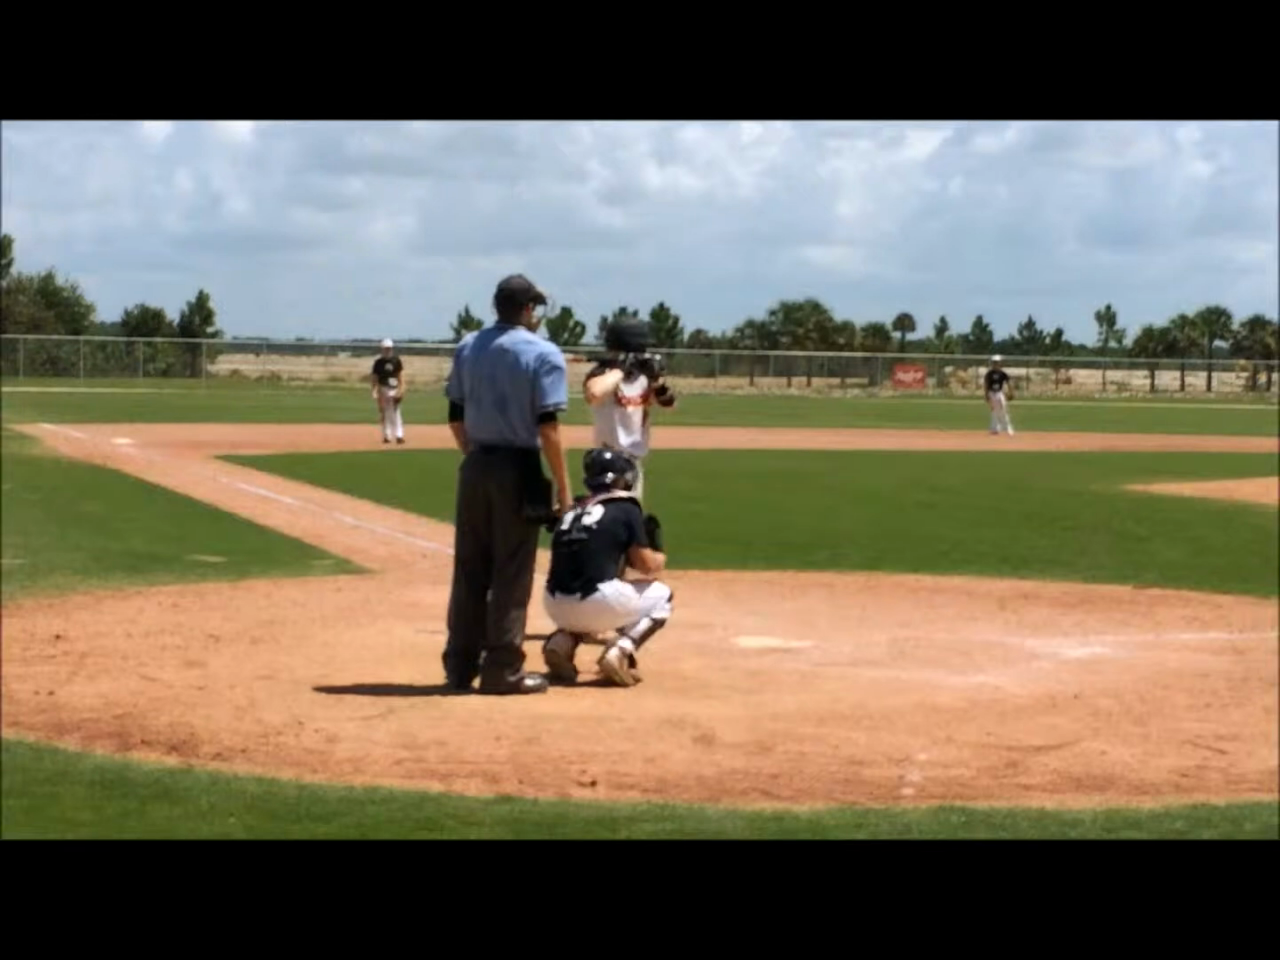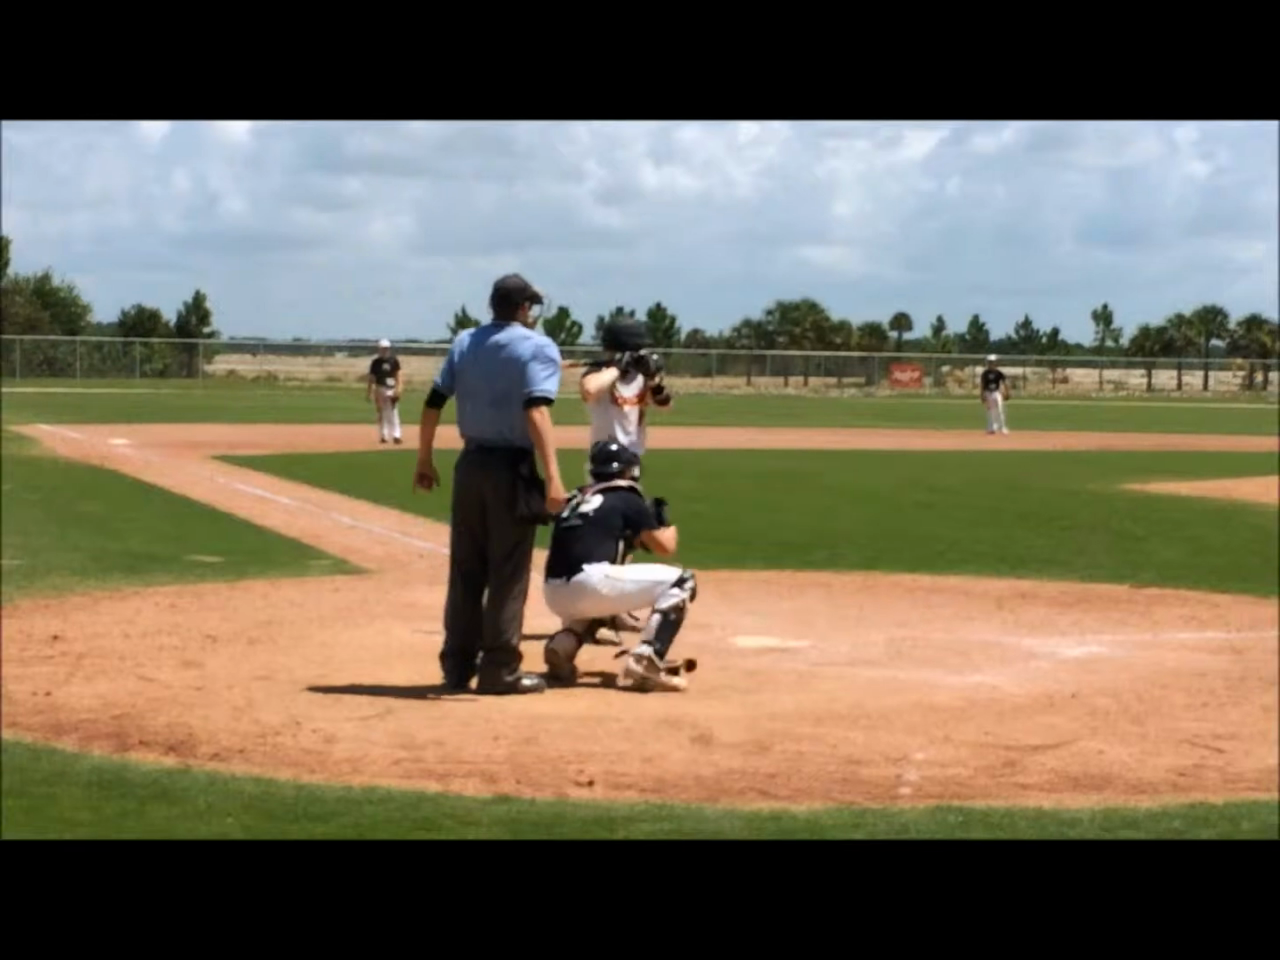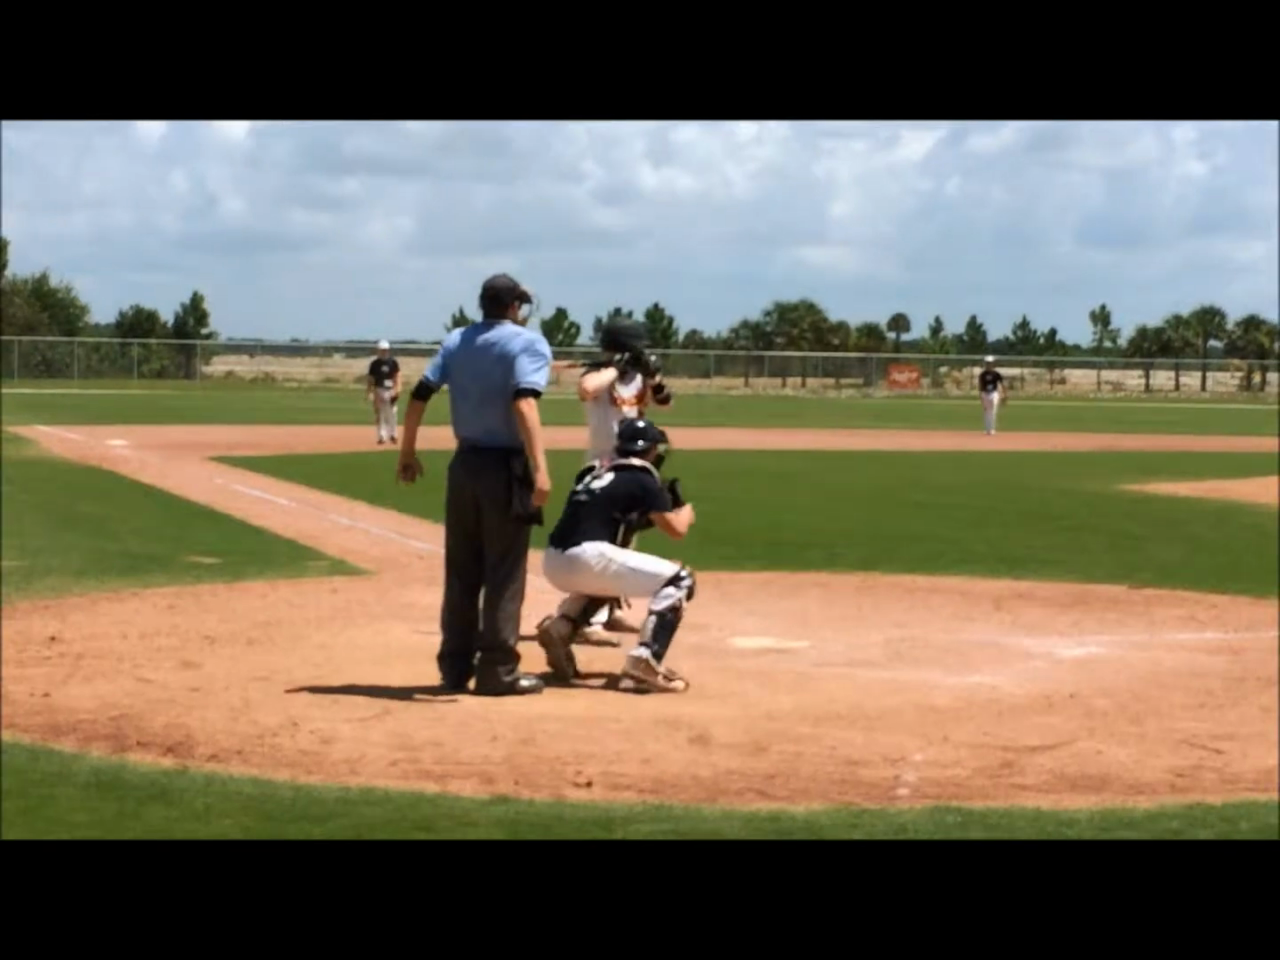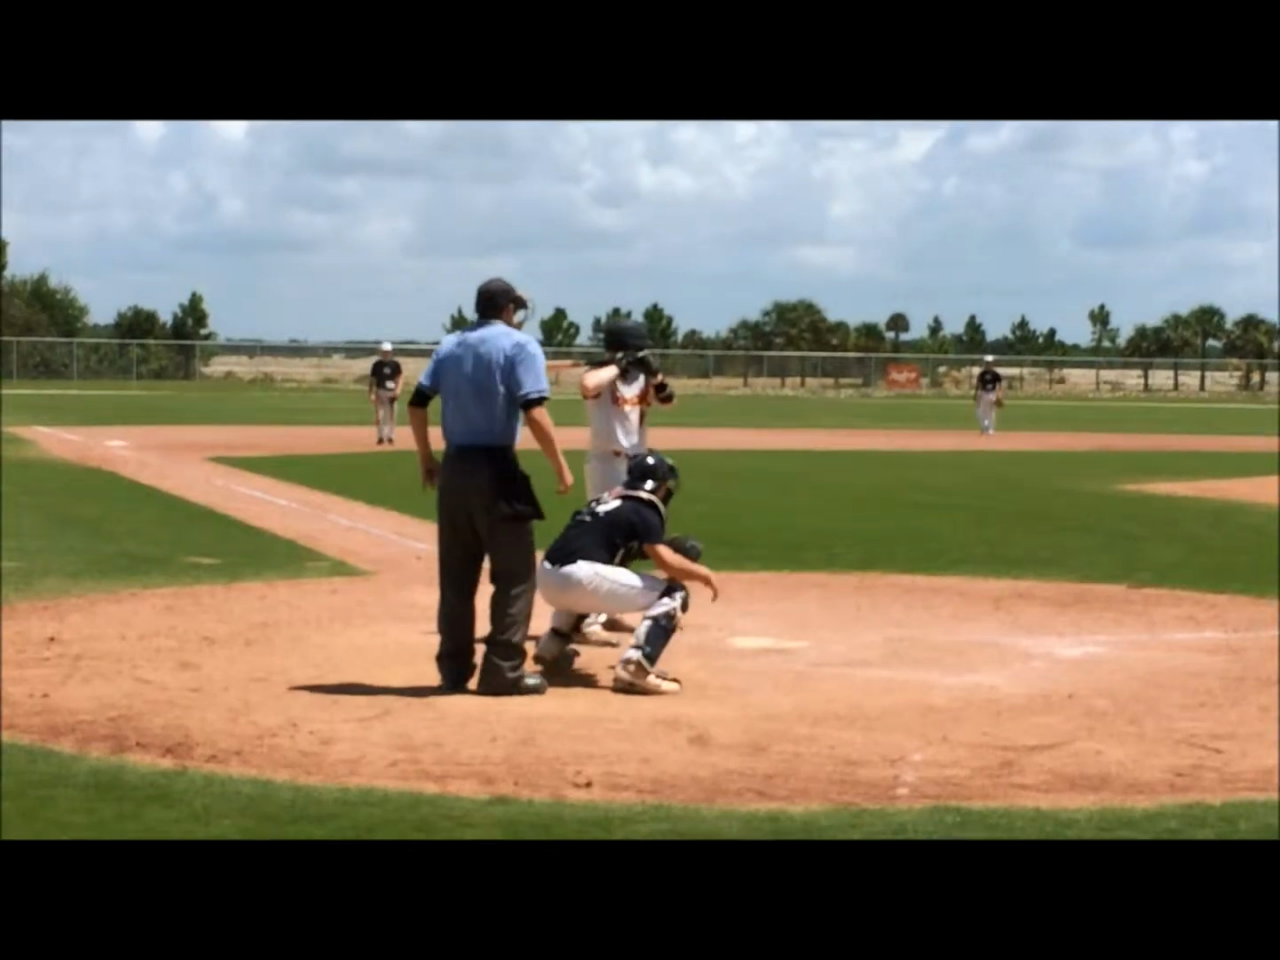
dt=0.3s
person 1, frame 1
left shoulder: (468, 346)
right shoulder: (543, 353)
left elbow: (455, 415)
right elbow: (548, 427)
right wrist: (563, 487)
left hip: (475, 467)
right hip: (518, 469)
left knee: (469, 571)
right knee: (512, 574)
left ankle: (460, 666)
right ankle: (502, 671)
person 1, frame 2
left shoulder: (464, 343)
right shoulder: (538, 347)
left elbow: (434, 403)
right elbow: (536, 412)
left wrist: (424, 460)
right wrist: (553, 476)
left hip: (470, 465)
right hip: (512, 468)
left knee: (466, 570)
right knee: (508, 574)
left ankle: (457, 665)
right ankle: (499, 671)
person 1, frame 3
left shoulder: (455, 341)
right shoulder: (529, 341)
left elbow: (420, 395)
right elbow: (523, 402)
left wrist: (407, 451)
right wrist: (541, 467)
left hip: (464, 465)
right hip: (504, 467)
left knee: (460, 572)
right knee: (504, 574)
left ankle: (455, 667)
right ankle: (497, 671)
person 1, frame 4
left shoulder: (449, 345)
right shoulder: (519, 344)
left elbow: (418, 403)
right elbow: (534, 412)
left wrist: (426, 458)
right wrist: (561, 467)
left hip: (453, 467)
right hip: (493, 467)
left knee: (456, 574)
right knee: (514, 572)
left ankle: (454, 669)
right ankle: (503, 670)
person 2, frame 1
left shoulder: (644, 375)
right shoulder: (602, 373)
left elbow: (667, 402)
right elbow: (594, 393)
left wrist: (656, 377)
right wrist: (621, 369)
left hip: (635, 459)
person 2, frame 2
left shoulder: (640, 374)
right shoulder: (598, 371)
left elbow: (663, 402)
right elbow: (589, 389)
left wrist: (654, 375)
right wrist: (618, 366)
person 2, frame 3
left shoulder: (638, 375)
right shoulder: (597, 373)
left elbow: (663, 400)
right elbow: (587, 389)
left wrist: (653, 374)
right wrist: (617, 366)
left knee: (623, 540)
left ankle: (610, 611)
right ankle: (591, 620)
person 2, frame 4
left shoulder: (639, 376)
right shoulder: (600, 372)
left elbow: (666, 399)
right elbow: (587, 386)
left wrist: (654, 373)
right wrist: (618, 365)
right hip: (606, 466)
left ankle: (606, 612)
right ankle: (589, 621)
person 3, frame 1
left shoulder: (568, 510)
right shoulder: (626, 508)
right elbow: (646, 565)
right wrist: (661, 559)
left hip: (555, 605)
right hip: (597, 602)
right knee: (661, 597)
left ankle: (562, 643)
right ankle: (621, 651)
person 3, frame 2
left shoulder: (572, 501)
right shoulder: (628, 499)
right elbow: (664, 546)
left wrist: (633, 538)
right wrist: (670, 529)
left hip: (555, 594)
right hip: (590, 584)
right knee: (681, 581)
left ankle: (564, 644)
right ankle: (645, 662)
person 3, frame 3
left shoulder: (595, 472)
right shoulder: (642, 479)
right elbow: (676, 528)
right wrist: (686, 511)
left hip: (555, 562)
right hip: (586, 558)
left knee: (597, 581)
right knee: (679, 581)
left ankle: (560, 627)
right ankle: (644, 665)
person 3, frame 4
left shoulder: (606, 500)
right shoulder: (644, 512)
right elbow: (665, 561)
right wrist: (703, 573)
left hip: (549, 577)
right hip: (578, 577)
right knee: (672, 595)
left ankle: (552, 647)
right ankle: (636, 667)
